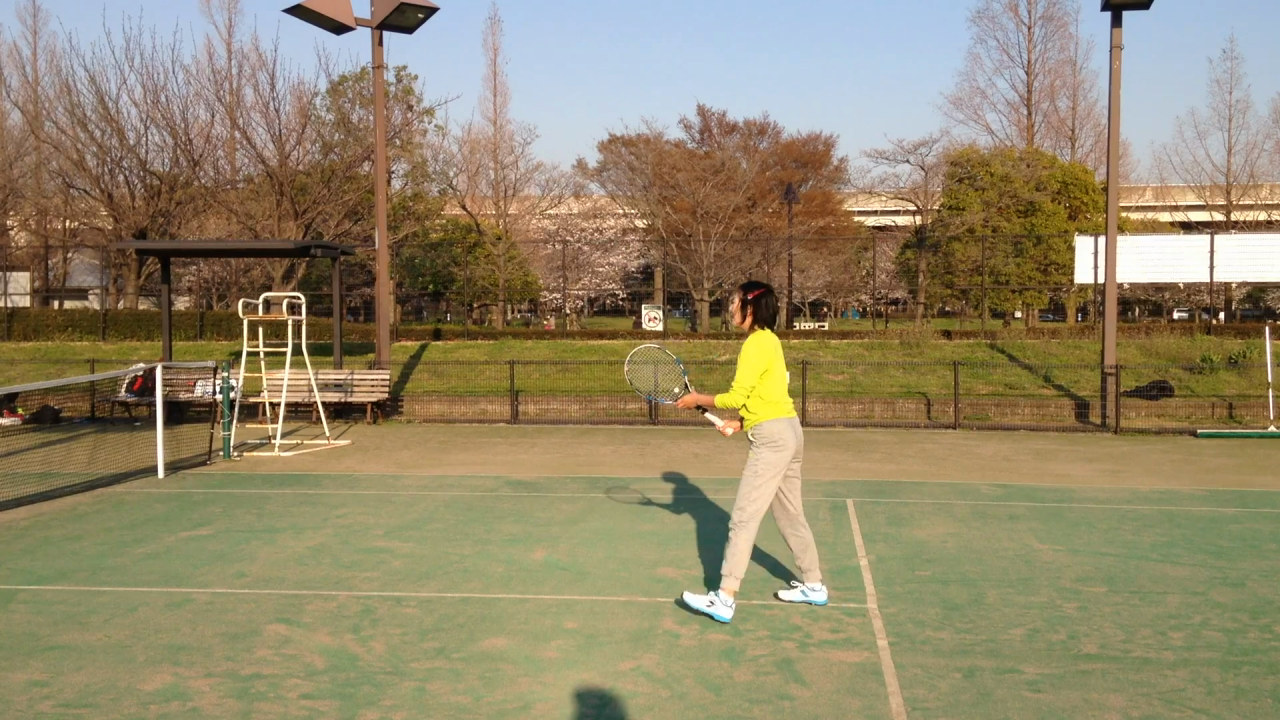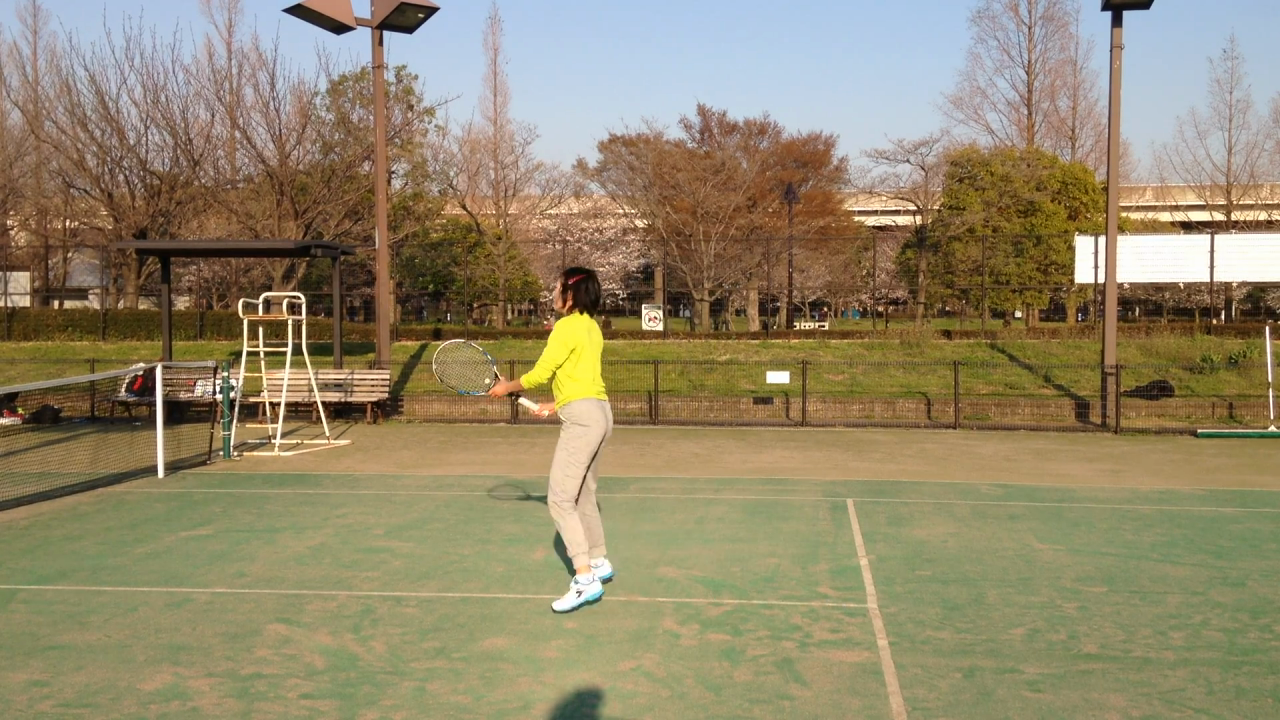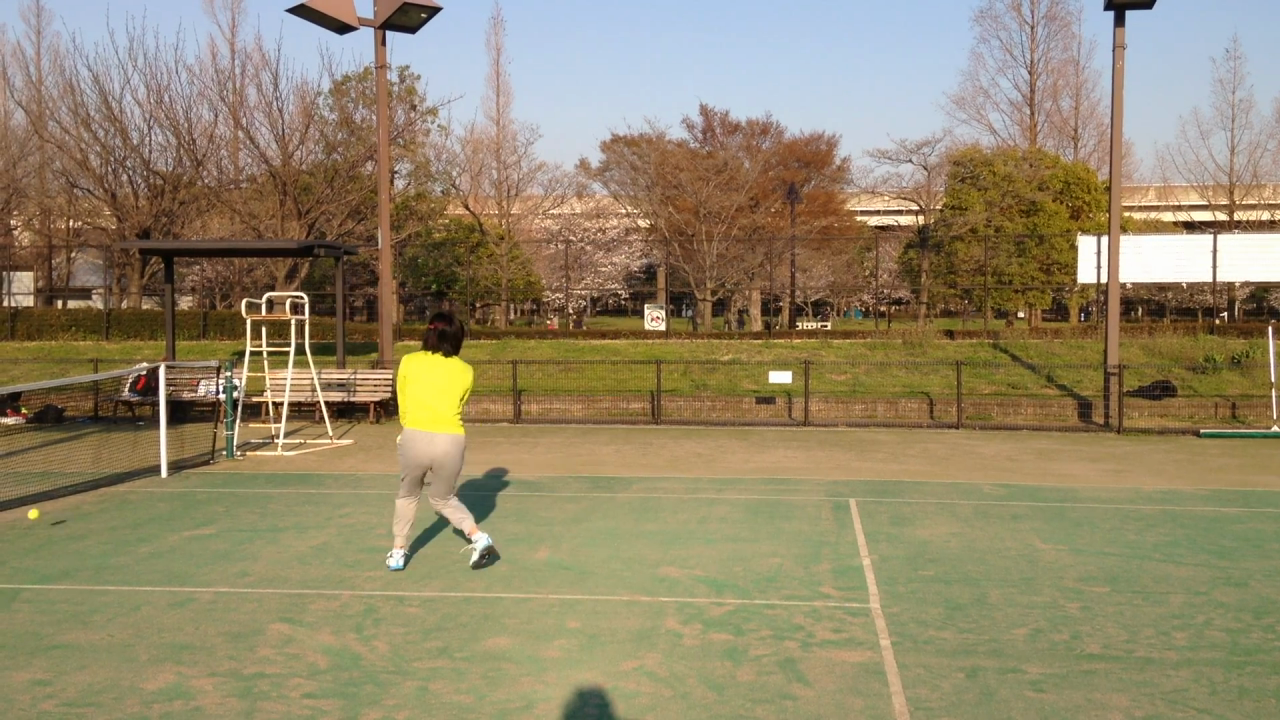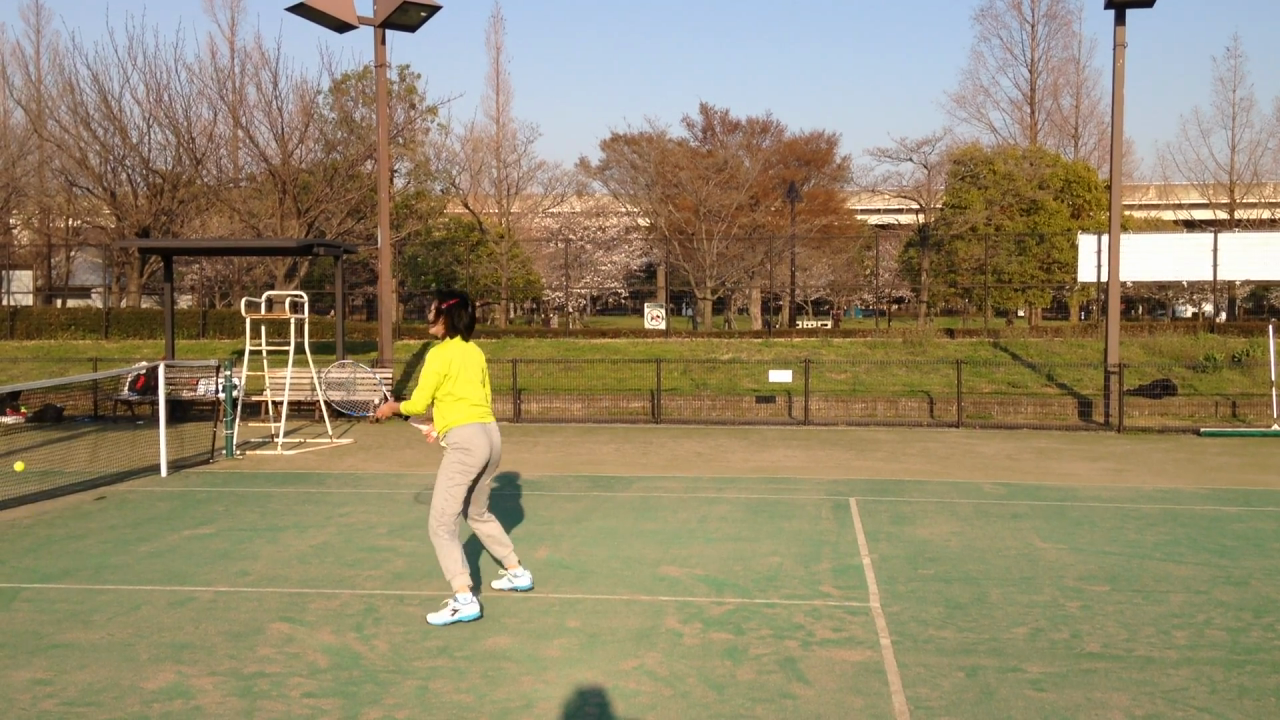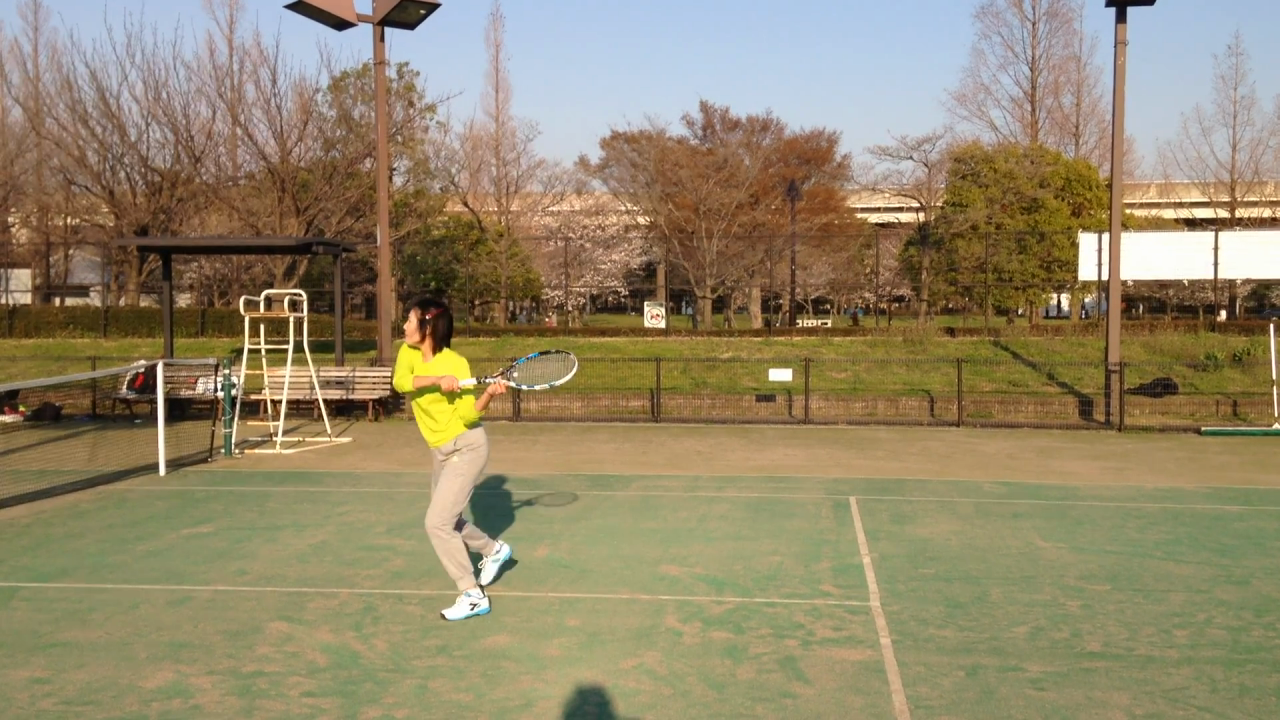
dt=1s
person 1, frame 1
left shoulder: (756, 344)
right shoulder: (766, 341)
left elbow: (736, 396)
left wrist: (697, 399)
right wrist: (739, 424)
left hip: (772, 439)
right hip: (784, 434)
left knee: (742, 518)
right knee: (790, 514)
left ankle: (723, 598)
right ankle: (813, 585)
person 1, frame 2
left shoulder: (566, 326)
right shoulder: (591, 328)
left elbow: (540, 373)
left wrist: (506, 387)
right wrist: (556, 405)
left hip: (581, 419)
right hip: (599, 415)
left knee: (560, 501)
right knee: (583, 497)
left ankle: (586, 580)
right ankle: (598, 563)
person 1, frame 3
left shoulder: (409, 362)
right shoulder: (466, 371)
left elbow: (403, 409)
left hip: (416, 440)
right hip: (451, 443)
left knee: (408, 494)
right knee: (444, 499)
left ankle: (399, 552)
right ankle: (478, 538)
person 1, frame 4
left shoulder: (439, 354)
right shoulder: (475, 352)
left elbow: (418, 404)
left wrist: (392, 408)
right wrist: (444, 424)
left hip: (465, 443)
right hip: (489, 435)
left knee: (440, 524)
right knee: (477, 513)
left ankle: (464, 600)
right ankle: (517, 571)
person 1, frame 5
left shoulder: (457, 363)
right shoulder: (408, 351)
left elbow: (469, 418)
right elbow: (402, 383)
left wrist: (487, 396)
right wrist: (435, 381)
left hip: (467, 447)
right hip: (440, 450)
left knee: (437, 525)
right knee: (448, 521)
left ankle: (472, 595)
right ankle: (493, 549)
